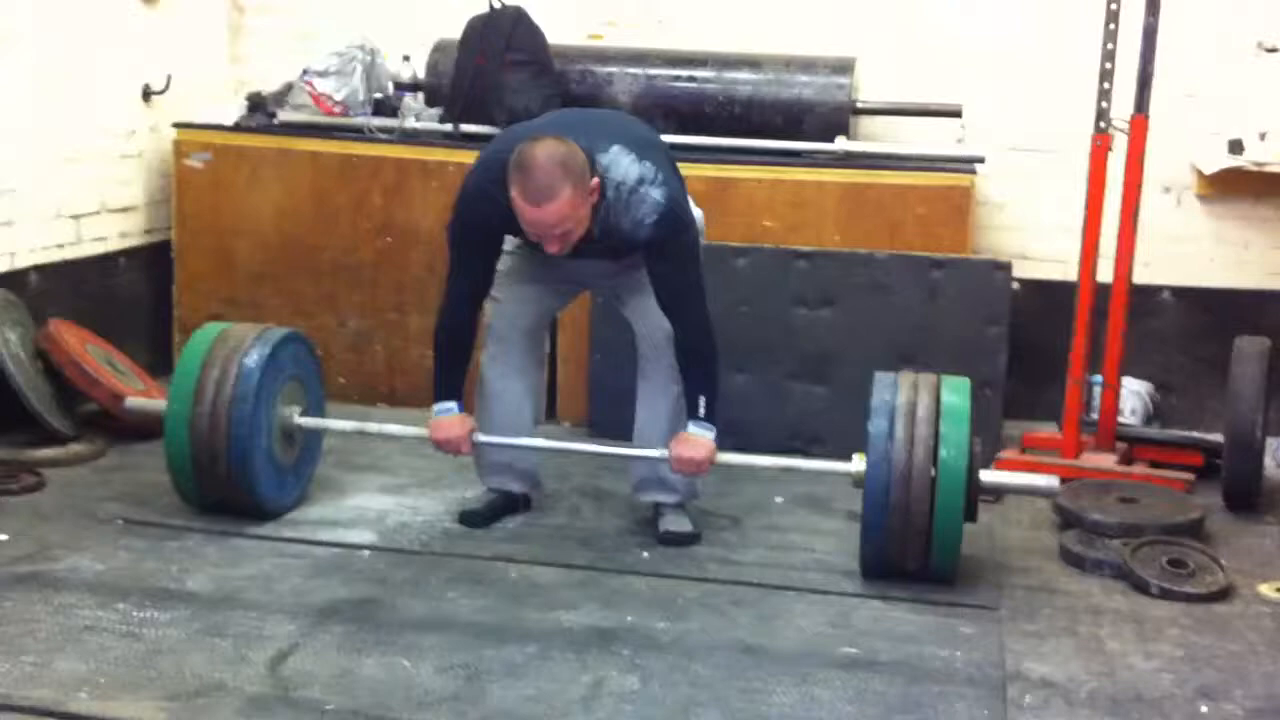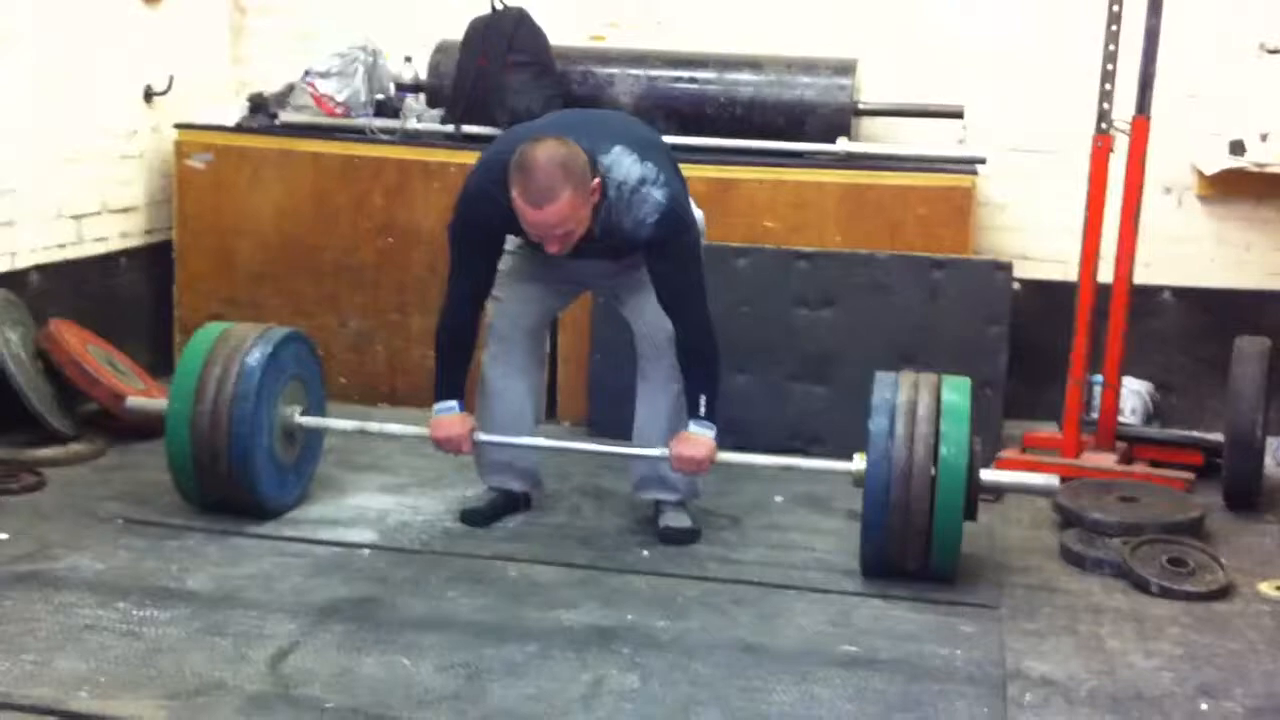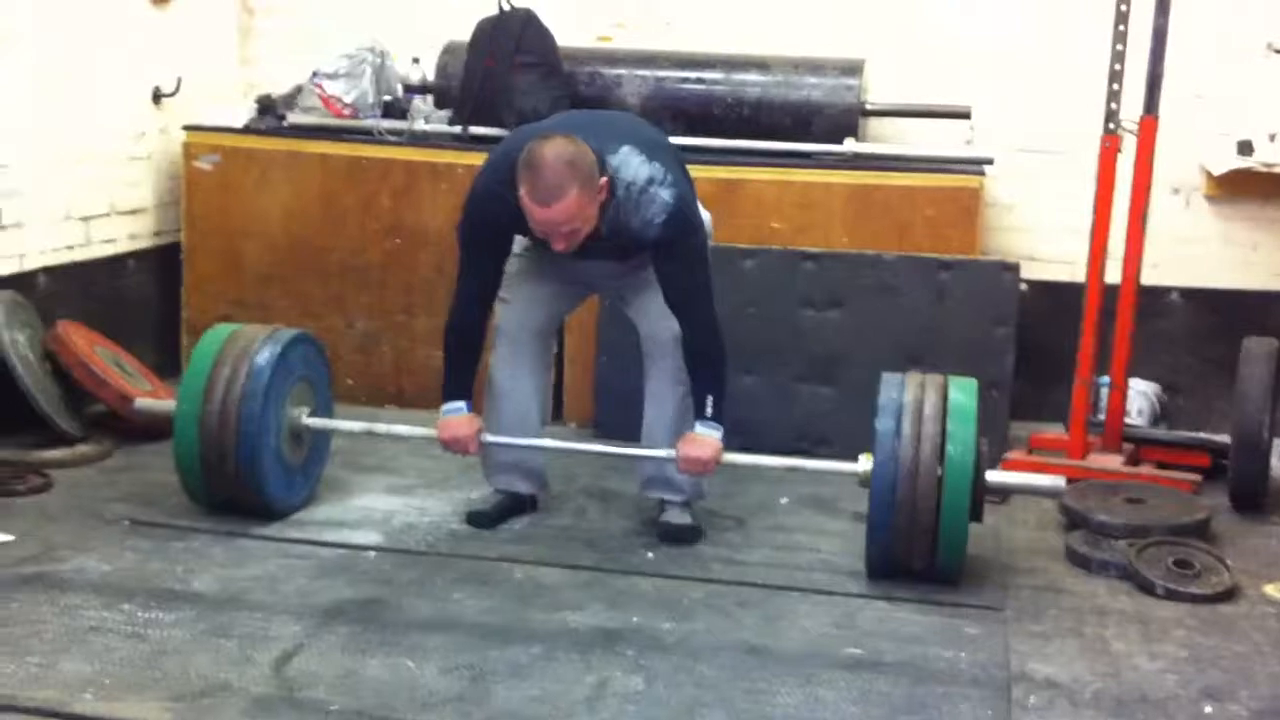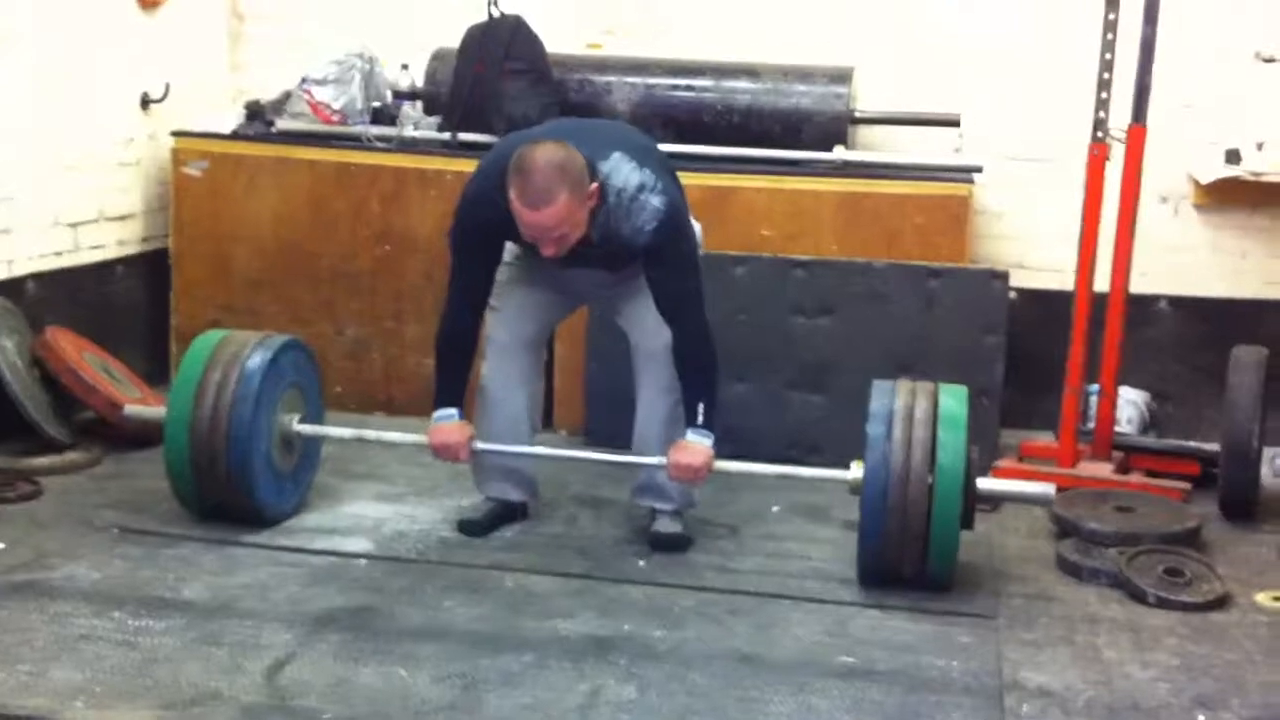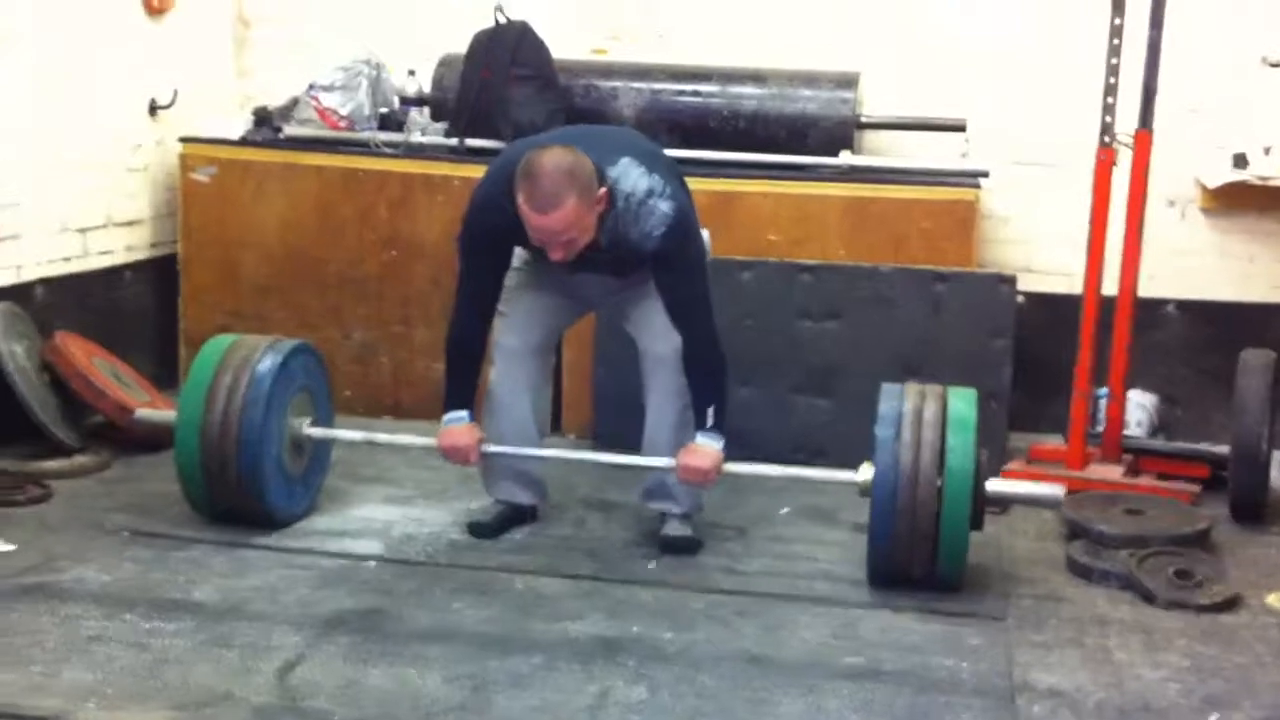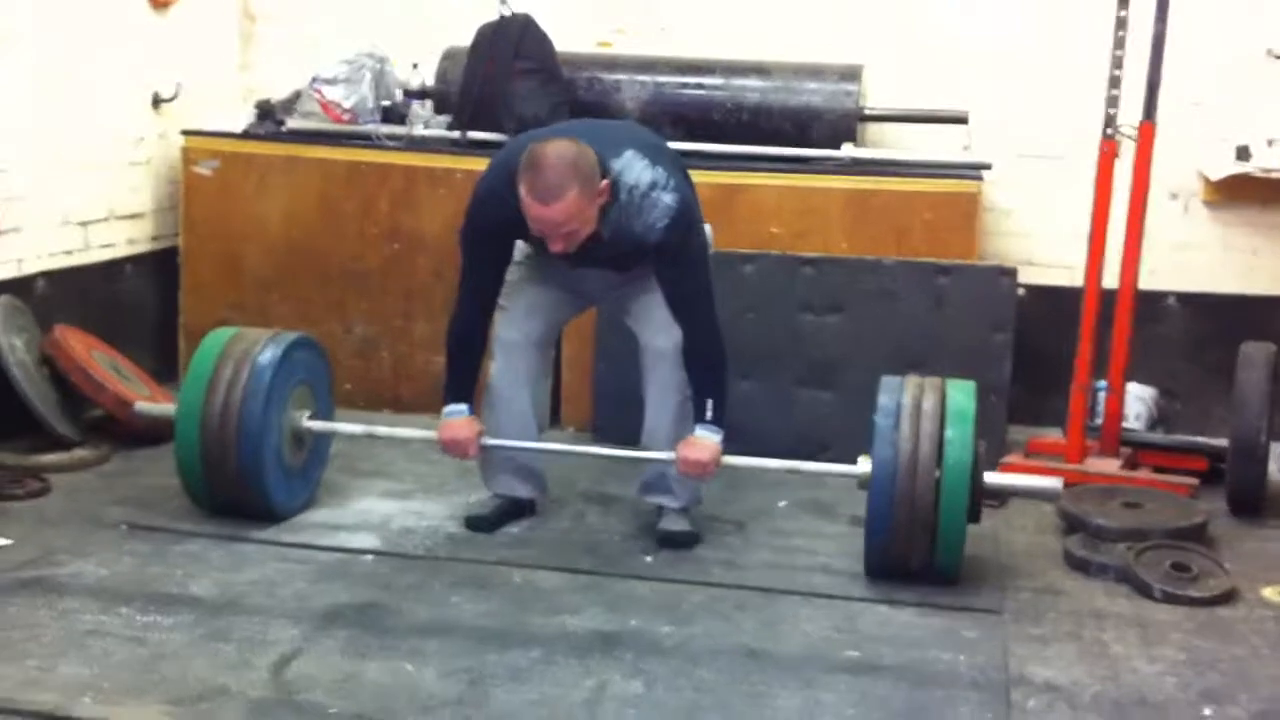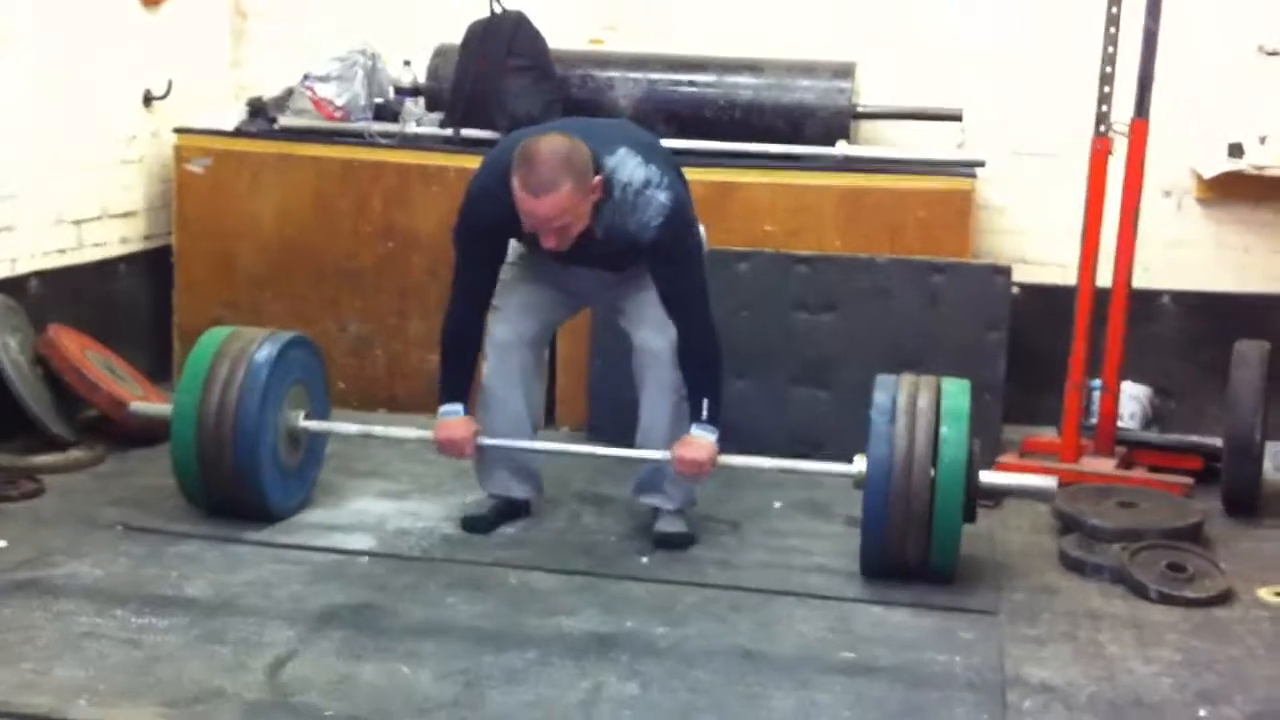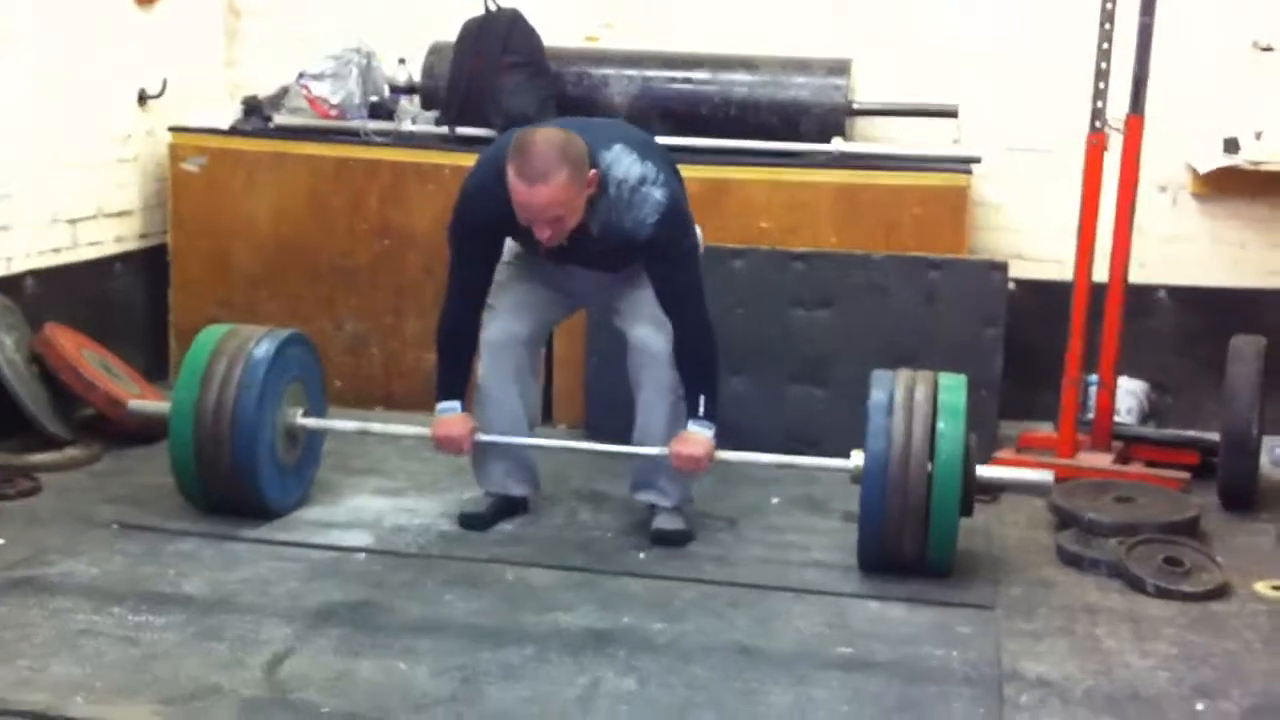
dt=0.1s
person 1, frame 1
left shoulder: (651, 200)
right shoulder: (486, 189)
left elbow: (688, 315)
right elbow: (463, 298)
left wrist: (701, 425)
right wrist: (446, 405)
left hip: (642, 251)
left knee: (664, 336)
right knee: (506, 330)
left ankle: (668, 497)
right ankle: (508, 483)
person 1, frame 2
left shoulder: (652, 201)
right shoulder: (487, 189)
left elbow: (689, 314)
right elbow: (465, 297)
left wrist: (701, 424)
right wrist: (447, 403)
left hip: (643, 251)
left knee: (663, 336)
right knee: (508, 330)
left ankle: (667, 494)
right ankle: (508, 482)
person 1, frame 3
left shoulder: (660, 199)
right shoulder: (497, 187)
left elbow: (696, 313)
right elbow: (474, 297)
left wrist: (707, 425)
right wrist: (455, 404)
left hip: (650, 252)
left knee: (670, 337)
right knee: (515, 332)
left ankle: (673, 493)
right ankle: (514, 483)
person 1, frame 4
left shoulder: (650, 205)
right shoulder: (487, 192)
left elbow: (688, 321)
right elbow: (465, 303)
left wrist: (699, 432)
right wrist: (447, 411)
left hip: (640, 261)
left knee: (660, 346)
right knee: (506, 340)
left ankle: (664, 501)
right ankle: (505, 491)
person 1, frame 5
left shoulder: (657, 209)
right shoulder: (496, 197)
left elbow: (696, 324)
right elbow: (474, 307)
left wrist: (708, 436)
right wrist: (457, 413)
left hip: (647, 270)
left knee: (670, 350)
right knee: (513, 344)
left ankle: (673, 505)
right ankle: (514, 494)
person 1, frame 6
left shoulder: (660, 202)
right shoulder: (499, 190)
left elbow: (697, 317)
right elbow: (476, 300)
left wrist: (708, 428)
right wrist: (457, 406)
left hip: (649, 264)
left knee: (670, 344)
right knee: (514, 338)
left ankle: (672, 499)
right ankle: (512, 487)
person 1, frame 7
left shoulder: (653, 200)
right shoulder: (492, 189)
left elbow: (692, 314)
right elbow: (469, 298)
left wrist: (703, 427)
right wrist: (452, 407)
left hip: (644, 266)
left knee: (663, 346)
right knee: (506, 337)
left ankle: (667, 499)
right ankle: (508, 488)
person 1, frame 8
left shoulder: (649, 196)
right shoulder: (487, 185)
left elbow: (688, 312)
right elbow: (464, 296)
left wrist: (700, 423)
right wrist: (450, 403)
left hip: (639, 265)
left knee: (659, 345)
right knee: (501, 337)
left ankle: (664, 497)
right ankle: (505, 486)
